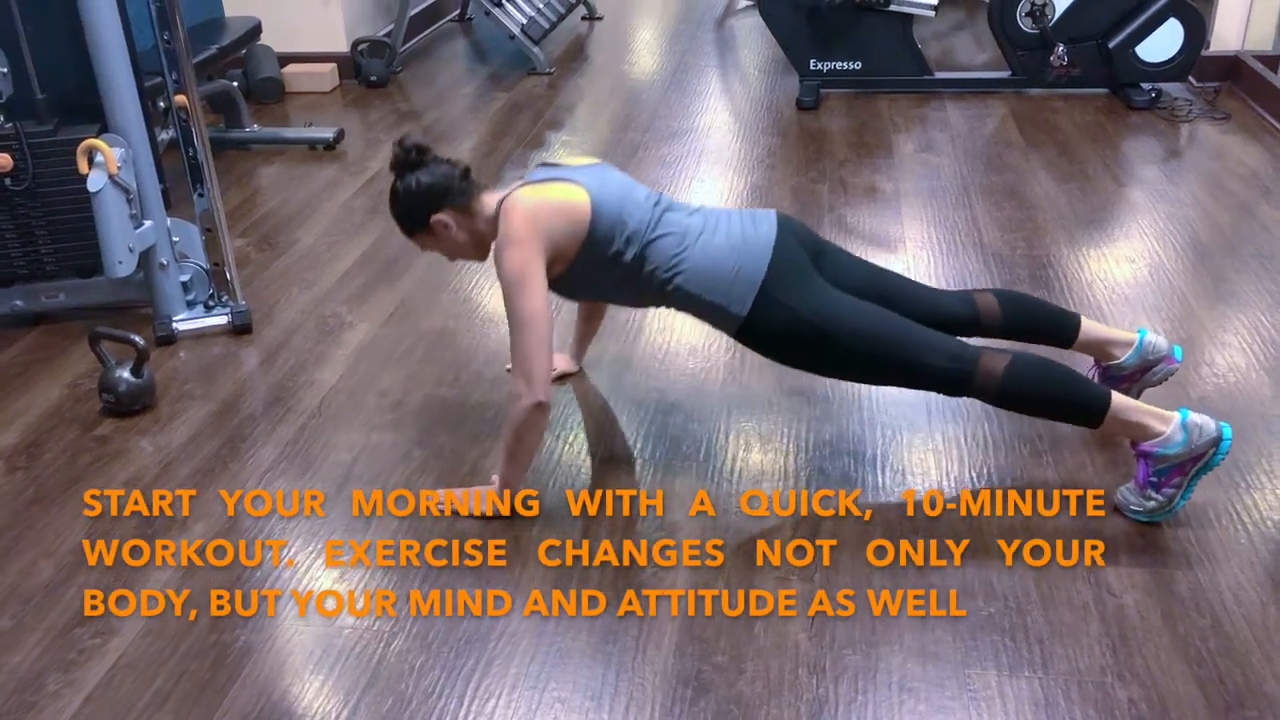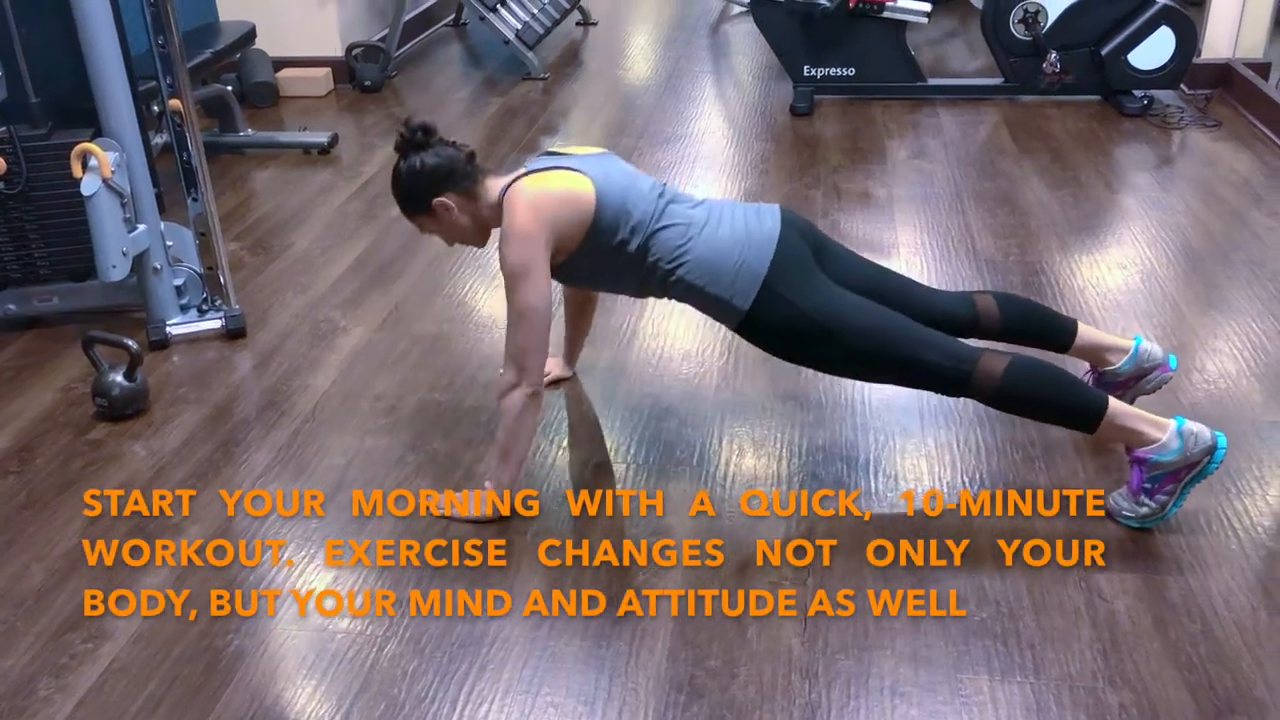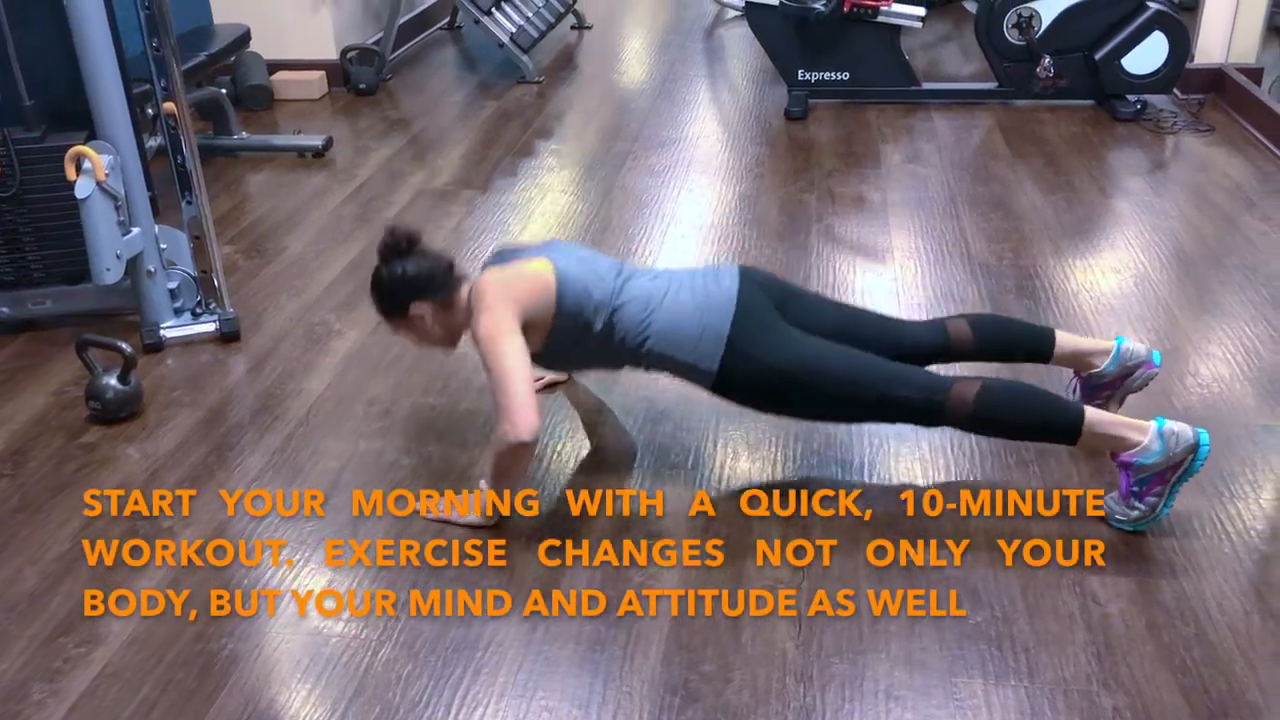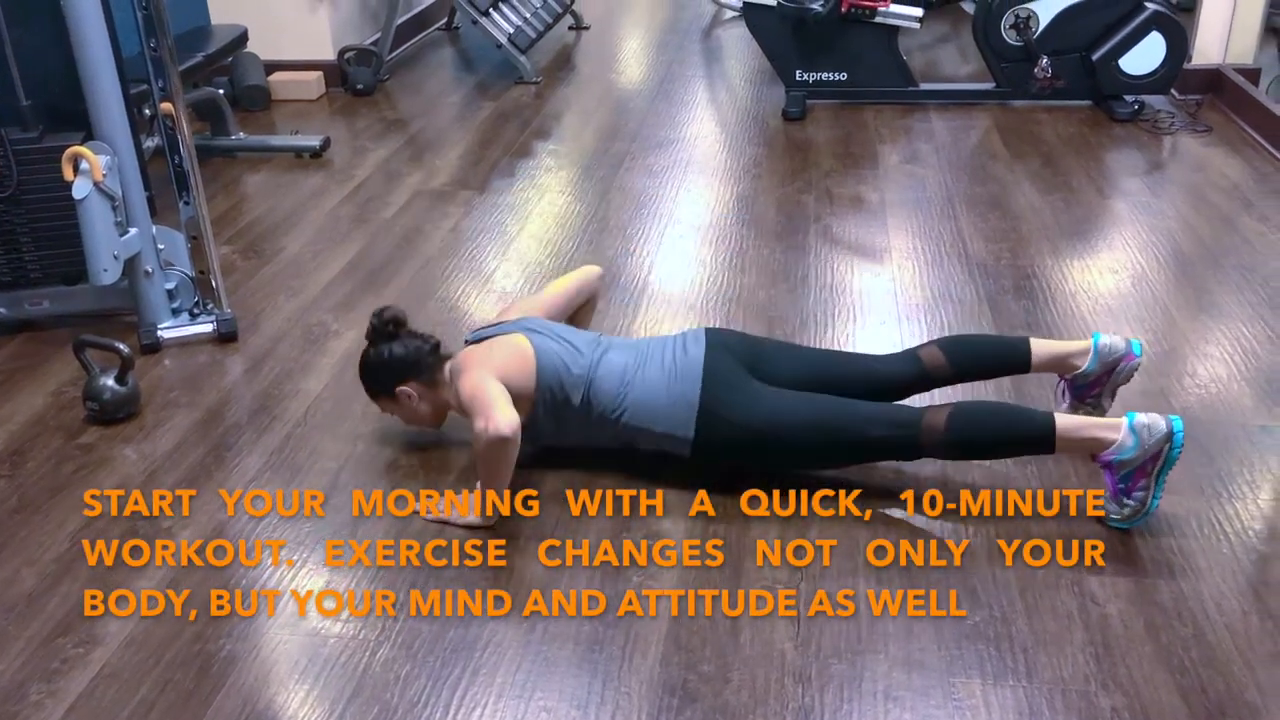
dt=0.3s
person 1, frame 1
left shoulder: (514, 235)
right shoulder: (544, 181)
left elbow: (532, 393)
left wrist: (503, 493)
right wrist: (578, 352)
left hip: (756, 296)
right hip: (762, 239)
left knee: (948, 364)
right knee: (948, 312)
left ankle: (1170, 434)
right ankle: (1127, 348)
person 1, frame 2
left shoulder: (520, 223)
right shoulder: (547, 170)
left elbow: (522, 385)
left wrist: (495, 495)
right wrist: (570, 358)
left hip: (755, 288)
right hip: (765, 234)
left knee: (949, 365)
right knee: (947, 311)
left ankle: (1167, 440)
right ankle: (1124, 354)
person 1, frame 3
left shoulder: (487, 308)
right shoulder: (514, 264)
left elbow: (520, 433)
left wrist: (490, 503)
right wrist: (559, 364)
left hip: (728, 349)
right hip: (730, 292)
left knee: (917, 395)
right knee: (918, 342)
left ankle: (1146, 442)
right ankle: (1104, 355)
person 1, frame 4
left shoulder: (472, 377)
right shoulder: (506, 327)
left elbow: (500, 429)
right elbow: (591, 273)
left wrist: (488, 505)
left hip: (710, 417)
right hip: (705, 354)
left knee: (900, 431)
right knee: (893, 373)
left ankle: (1124, 439)
right ankle: (1087, 354)
